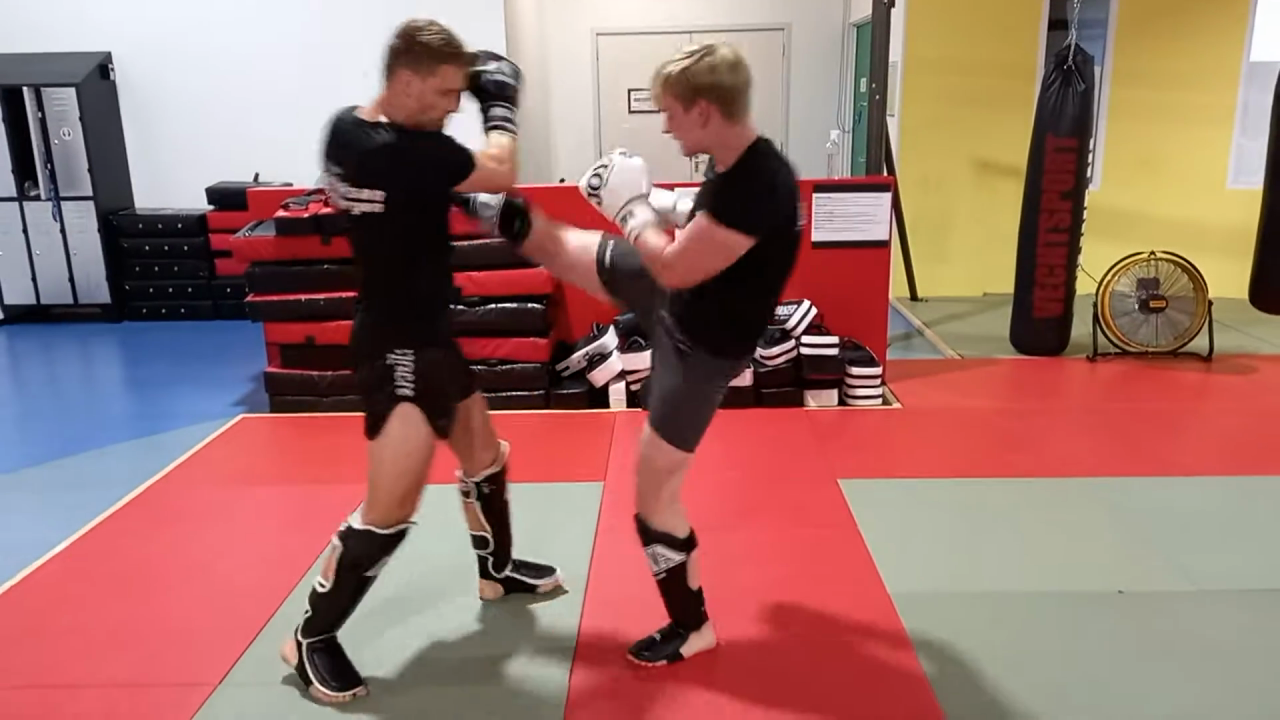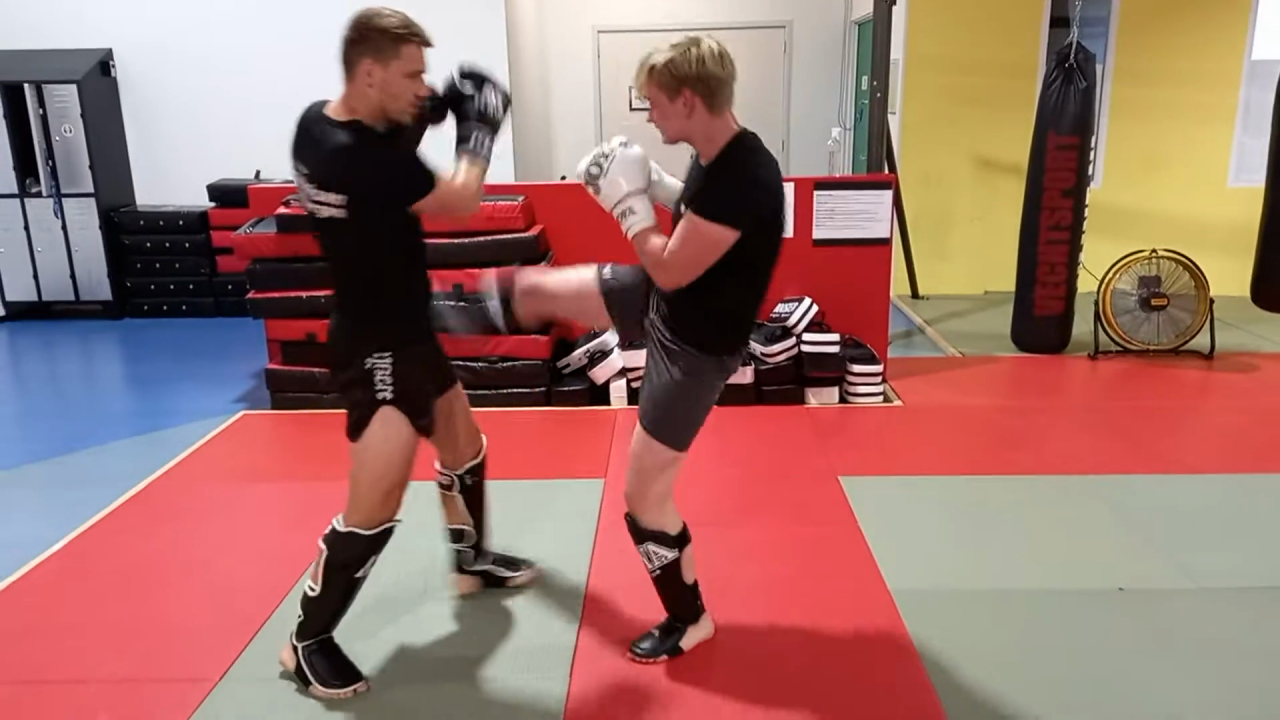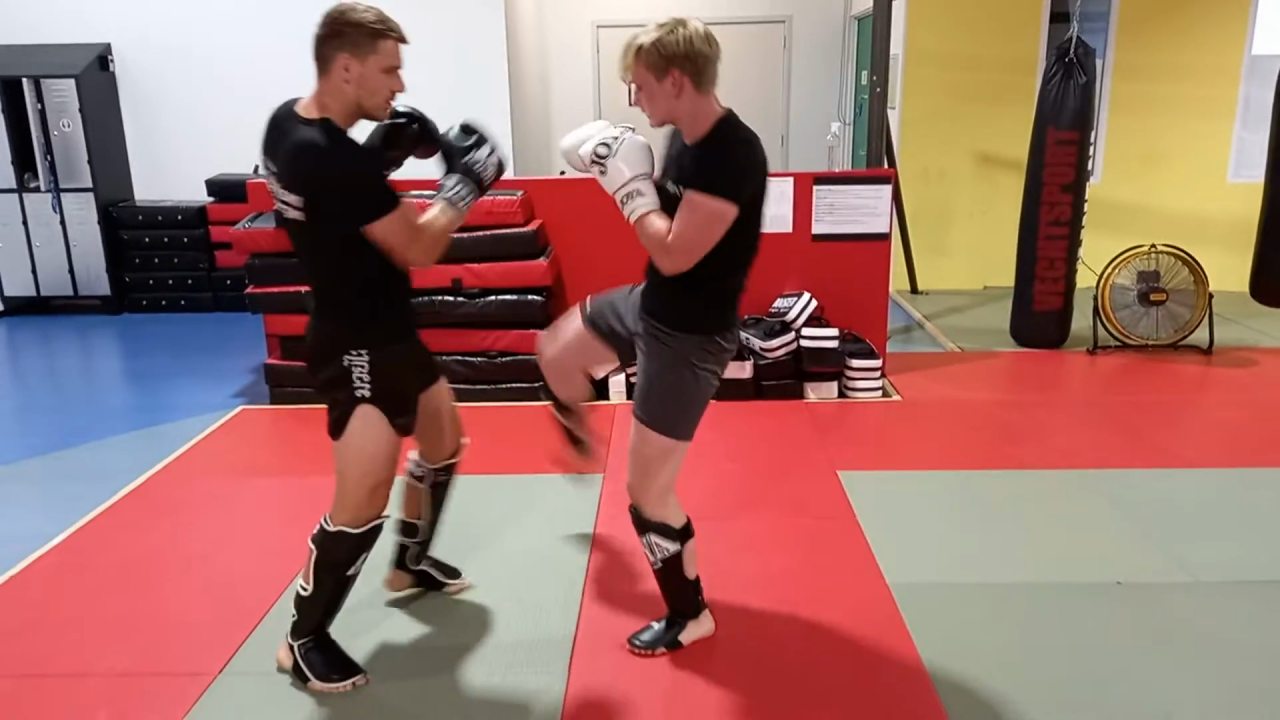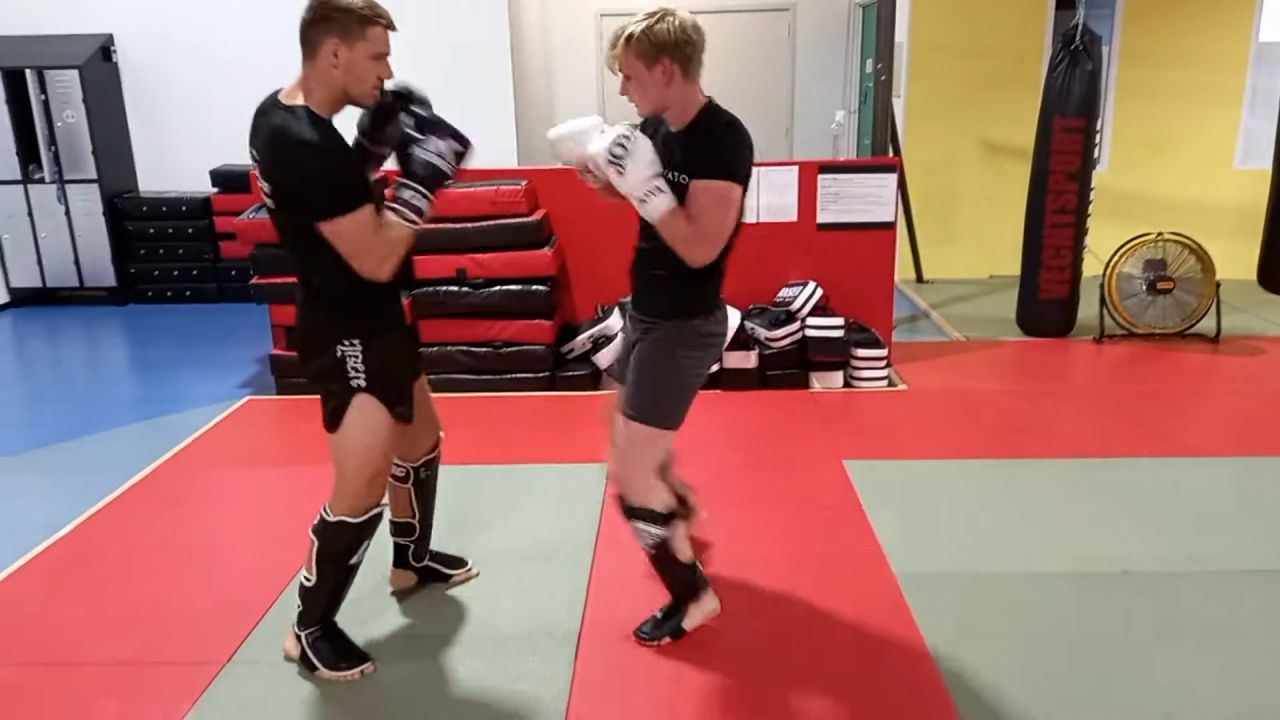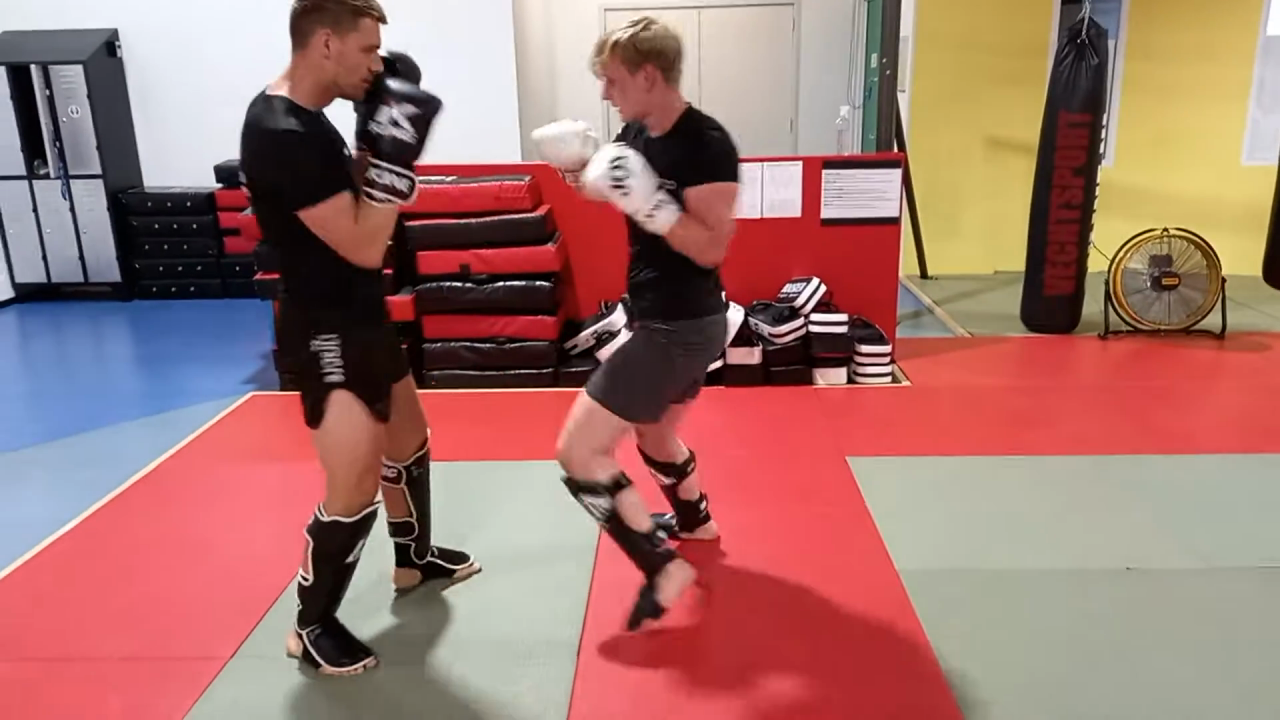
dt=0.1s
person 1, frame 1
left shoulder: (348, 129)
right shoulder: (412, 155)
right elbow: (498, 172)
left wrist: (438, 117)
right wrist: (500, 104)
left hip: (418, 335)
right hip: (401, 347)
left knee: (486, 454)
right knee: (390, 510)
left ankle: (497, 568)
right ankle: (310, 639)
person 1, frame 2
left shoulder: (316, 125)
right shoulder: (369, 159)
right elbow: (460, 202)
left wrist: (417, 120)
right wrist: (483, 124)
left hip: (400, 331)
right hip: (380, 347)
left knee: (465, 445)
right knee: (373, 510)
left ankle: (473, 561)
right ankle: (308, 639)
person 1, frame 3
left shoulder: (289, 122)
right shoulder: (333, 159)
right elbow: (418, 248)
left wrist: (387, 149)
right wrist: (465, 179)
left hip: (383, 330)
right hip: (358, 344)
left knee: (443, 437)
right knee: (361, 504)
left ankle: (410, 561)
right ankle: (302, 639)
person 1, frame 4
left shoulder: (281, 112)
right shoulder: (307, 148)
right elbow: (375, 262)
left wrist: (376, 145)
right wrist: (423, 179)
left hip: (372, 321)
right hip: (347, 334)
left knee: (421, 437)
right knee: (361, 494)
left ankle: (412, 559)
right ankle: (311, 627)
person 1, frame 5
left shoulder: (306, 116)
right shoulder: (280, 134)
left elbow: (355, 202)
right elbow: (364, 247)
left wrist: (392, 134)
right wrist: (396, 150)
left hip: (360, 317)
right hip: (326, 333)
left knee: (409, 442)
right knee: (352, 492)
left ankle: (415, 556)
right ankle: (312, 625)
person 2, frame 1
left shoulder: (759, 186)
right shoulder: (732, 162)
left elbow: (677, 270)
left wrist: (630, 203)
right wrist: (673, 208)
left hip: (706, 349)
right hip: (671, 300)
left knee: (653, 493)
right knee: (546, 237)
left ankle: (693, 628)
right ankle: (500, 212)
person 2, frame 2
left shoulder: (743, 178)
right shoulder: (715, 155)
left elbow: (671, 270)
left wrist: (626, 198)
right wrist: (652, 186)
left hip: (696, 349)
right hip: (655, 303)
left knee: (644, 493)
right knee: (540, 288)
left ankle: (688, 619)
right ankle: (484, 313)
person 2, frame 3
left shoulder: (734, 156)
right shoulder: (685, 137)
left elbow: (673, 256)
left wrist: (629, 181)
right wrist: (604, 163)
left hip: (692, 337)
right hip: (649, 305)
left knee: (649, 484)
right knee: (556, 351)
left ankle: (691, 614)
right ankle: (579, 437)
person 2, frame 4
left shoulder: (721, 140)
right shoulder: (657, 125)
left elbow: (698, 248)
right elbow: (608, 185)
left wrist: (642, 185)
right wrist: (590, 159)
left hip: (680, 326)
right hip: (649, 307)
left knee: (630, 474)
right knee: (640, 442)
left ankle: (692, 597)
right ankle: (681, 510)
person 2, frame 5
left shoulder: (702, 145)
right shoulder: (640, 133)
left elbow: (709, 248)
right elbow: (593, 181)
left wrist: (644, 198)
right wrist: (578, 159)
left hip: (670, 325)
right hip: (678, 317)
left knee: (579, 455)
right knee: (652, 432)
left ankle: (663, 570)
right ankle: (693, 516)
